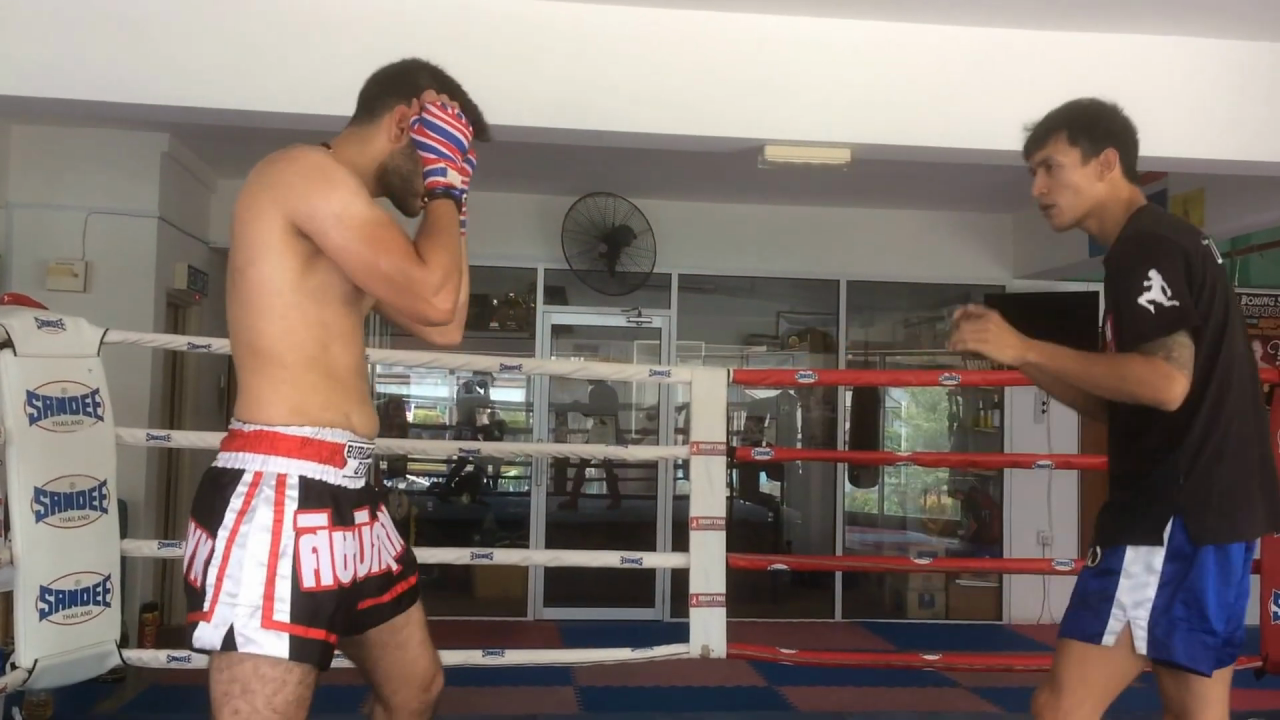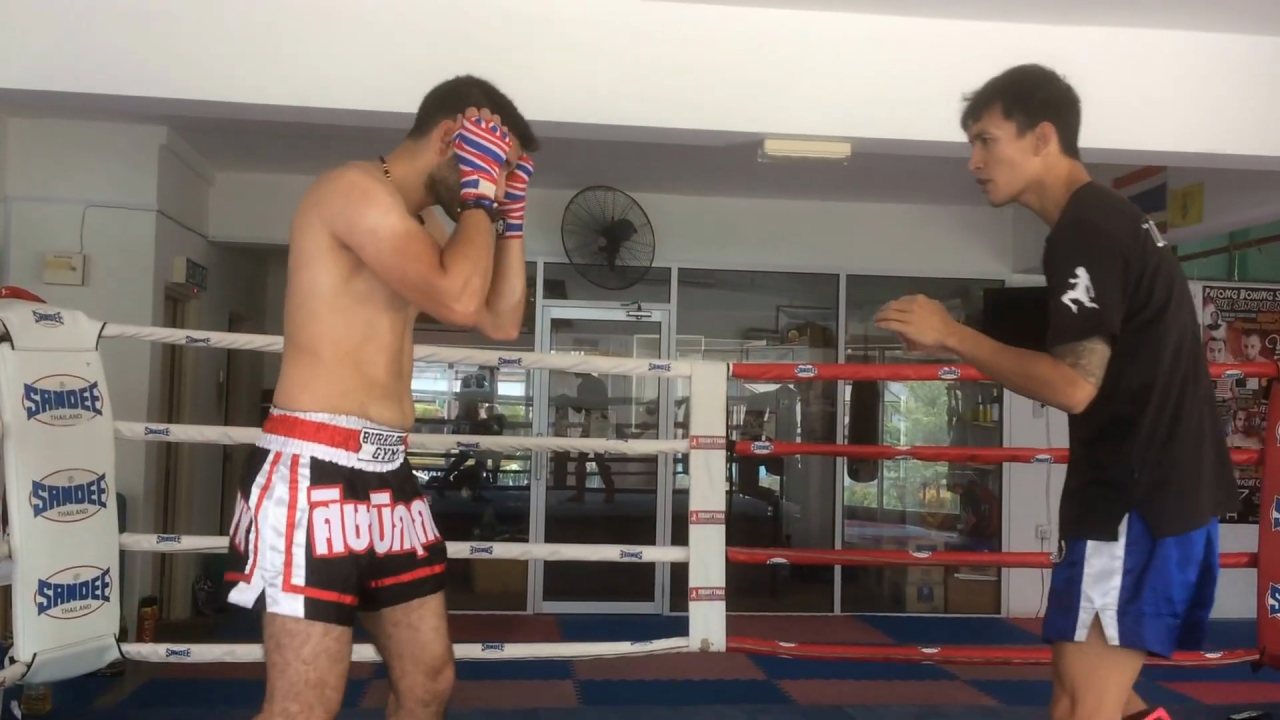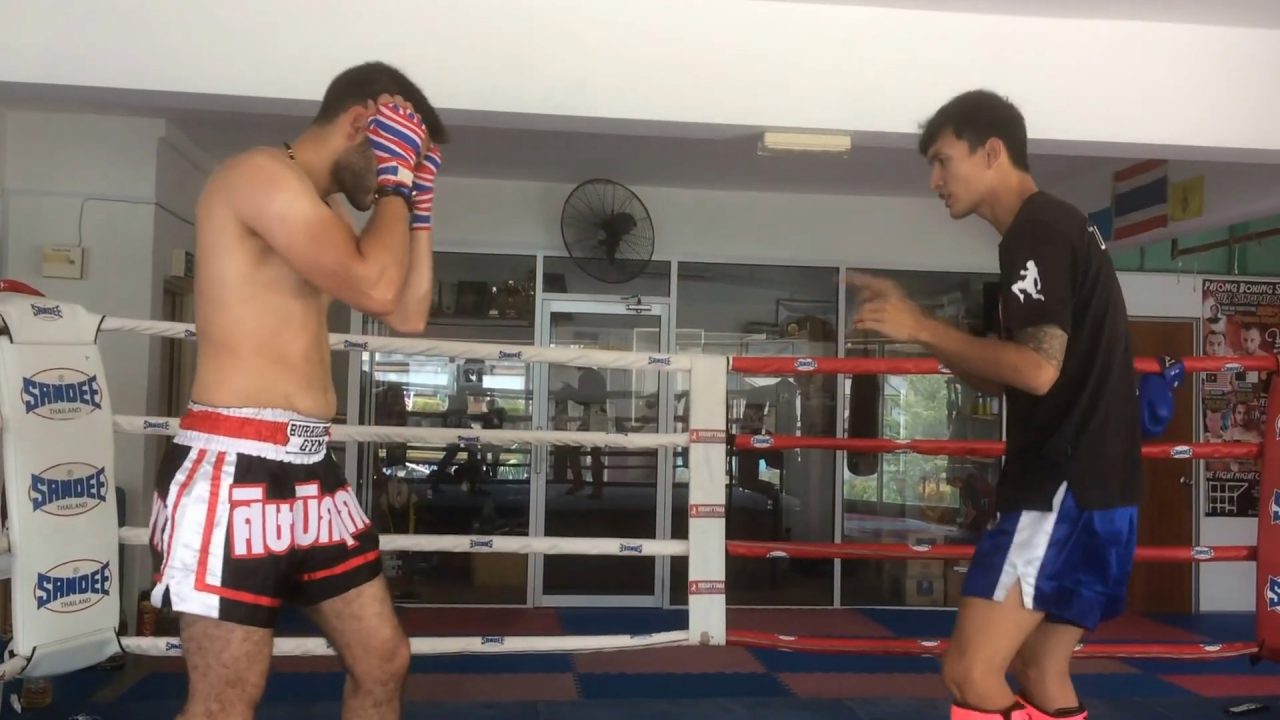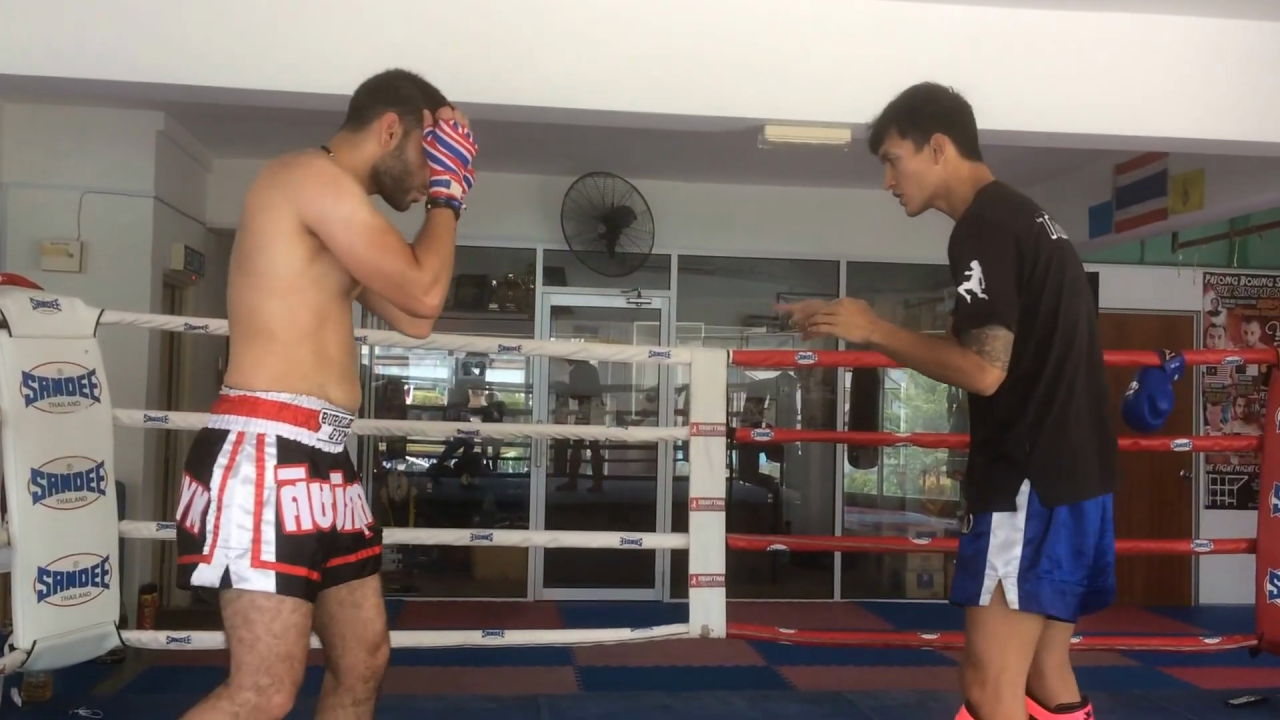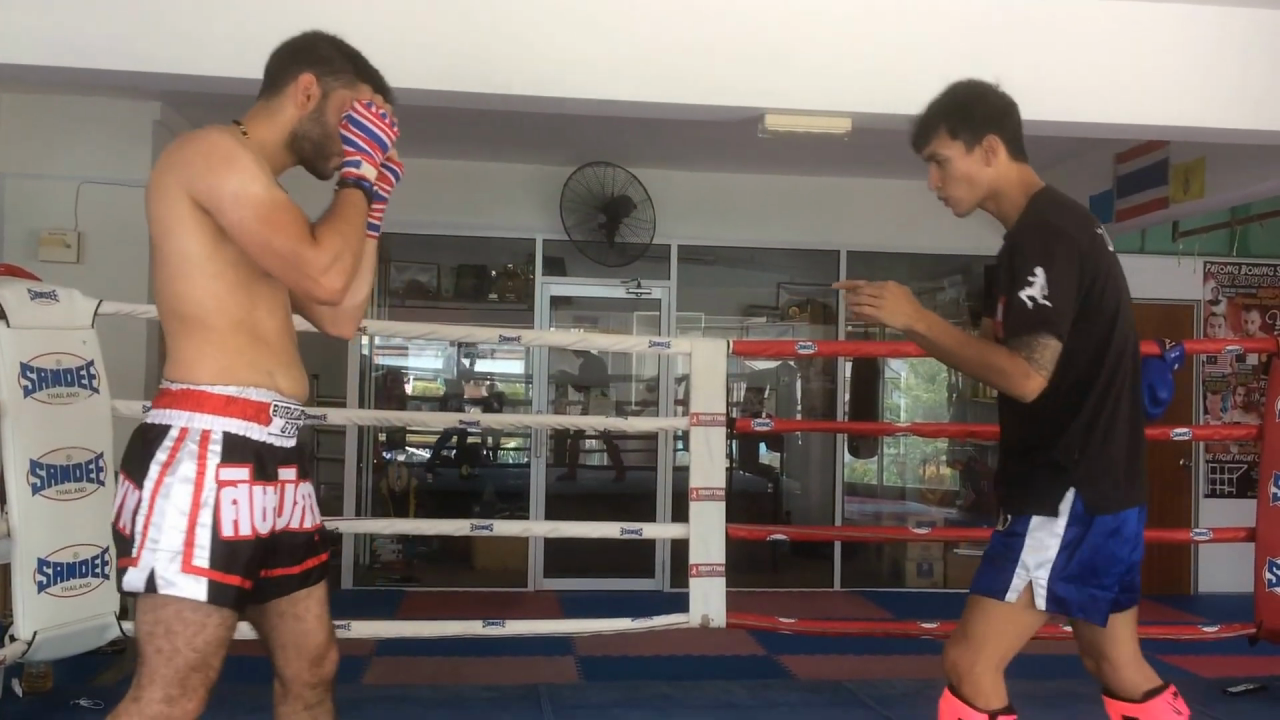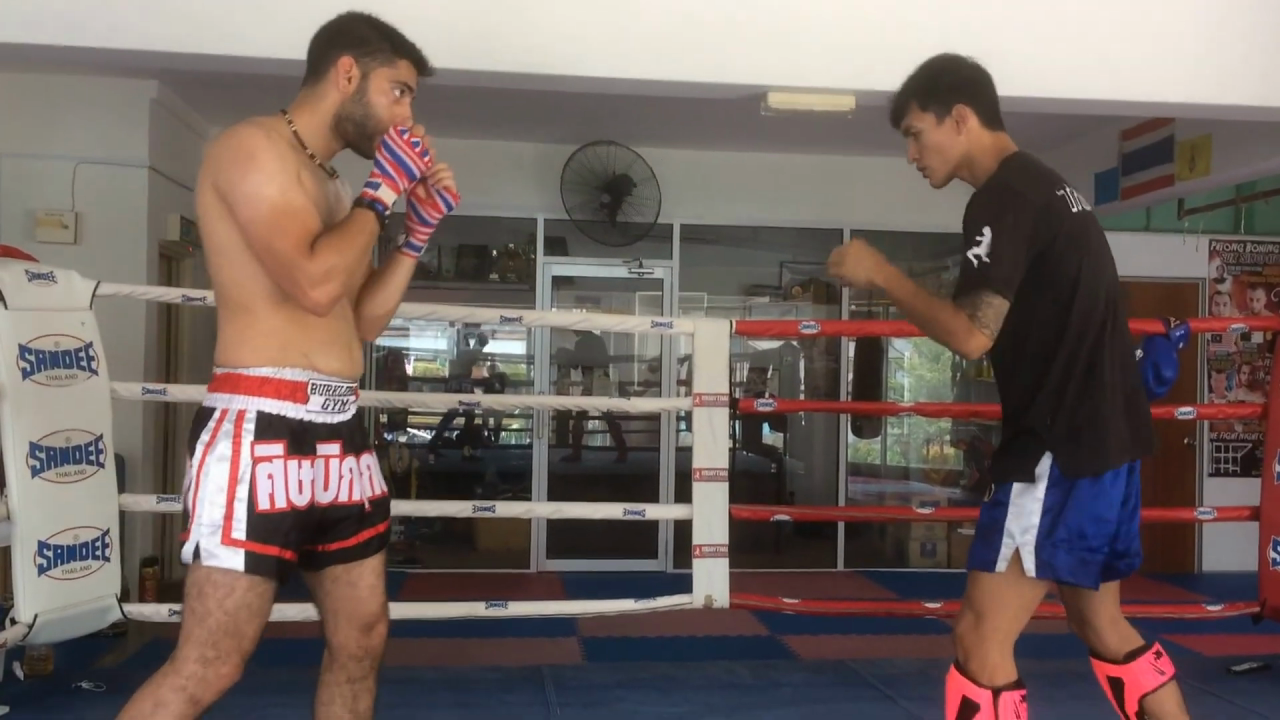
dt=0.5s
person 1, frame 1
left shoulder: (348, 216)
right shoulder: (308, 172)
left elbow: (446, 327)
right elbow: (432, 298)
left wrist: (452, 202)
right wrist: (442, 180)
left hip: (344, 492)
right hip: (282, 491)
person 1, frame 2
left shoulder: (410, 226)
right shoulder: (357, 188)
left elbow: (501, 321)
right elbow: (458, 300)
left wrist: (507, 211)
right wrist: (479, 191)
left hip: (384, 473)
right hip: (313, 471)
person 1, frame 3
left shoulder: (319, 213)
right shoulder: (261, 174)
left elbow: (409, 314)
right elbow: (374, 287)
left wrist: (417, 202)
right wrist: (395, 178)
left hip: (308, 469)
right hip: (233, 466)
left knee: (382, 660)
person 1, frame 4
left shoulder: (332, 209)
right shoulder: (314, 176)
left elbow: (414, 321)
right elbow: (424, 293)
left wrist: (443, 194)
right wrist: (446, 190)
left hip: (320, 456)
right hip: (266, 452)
left knee: (363, 661)
person 1, frame 5
left shoulder: (265, 195)
right shoulder: (215, 151)
left elbow: (343, 315)
right elbow: (321, 272)
left wrist: (372, 198)
right wrist: (361, 170)
left hip: (272, 457)
right hip: (207, 450)
person 1, frame 6
left shoulder: (326, 184)
right shoulder: (253, 146)
right elbow: (314, 284)
left wrist: (418, 228)
right wrist: (383, 189)
left hip: (337, 435)
right hip: (259, 433)
left knee: (361, 641)
person 2, frame 1
left shoulder: (1147, 246)
right shoulder: (1165, 248)
left elbow: (1163, 382)
right elbow: (1112, 401)
left wrist: (1026, 348)
right wrist: (1017, 357)
left hip: (1172, 514)
right hip: (1210, 513)
person 2, frame 2
left shoulder: (1084, 233)
right shoulder: (1110, 224)
left elbow: (1074, 385)
right elbow: (1074, 371)
left wrist: (951, 335)
right wrist: (956, 338)
left hip: (1132, 502)
right hip: (1164, 494)
person 2, frame 3
left shoulder: (1036, 235)
right shoulder: (1053, 234)
left elbow: (1037, 370)
right elbow: (1000, 369)
left wrist: (924, 327)
right wrist: (904, 317)
left hip: (1063, 487)
right hip: (1095, 487)
person 2, frame 4
left shoulder: (984, 229)
right shoulder: (1024, 219)
left elbow: (983, 370)
right elbow: (981, 354)
left wrist: (875, 330)
right wrist: (865, 326)
left hip: (1029, 483)
right hip: (1072, 478)
person 2, frame 5
left shoulder: (1045, 235)
right shoulder: (1047, 231)
left elbow: (1025, 375)
right elbow: (996, 356)
left wrist: (919, 319)
right wrist: (899, 316)
left hip: (1066, 488)
right hip: (1098, 484)
left knee: (970, 663)
right knee: (1120, 667)
person 2, frame 6
left shoulder: (1002, 199)
right shoulder: (1046, 190)
left elbow: (973, 334)
left wrist: (882, 274)
right wrist: (896, 286)
left hip: (1058, 450)
right hip: (1103, 442)
left knee: (982, 637)
right knee: (1101, 624)
